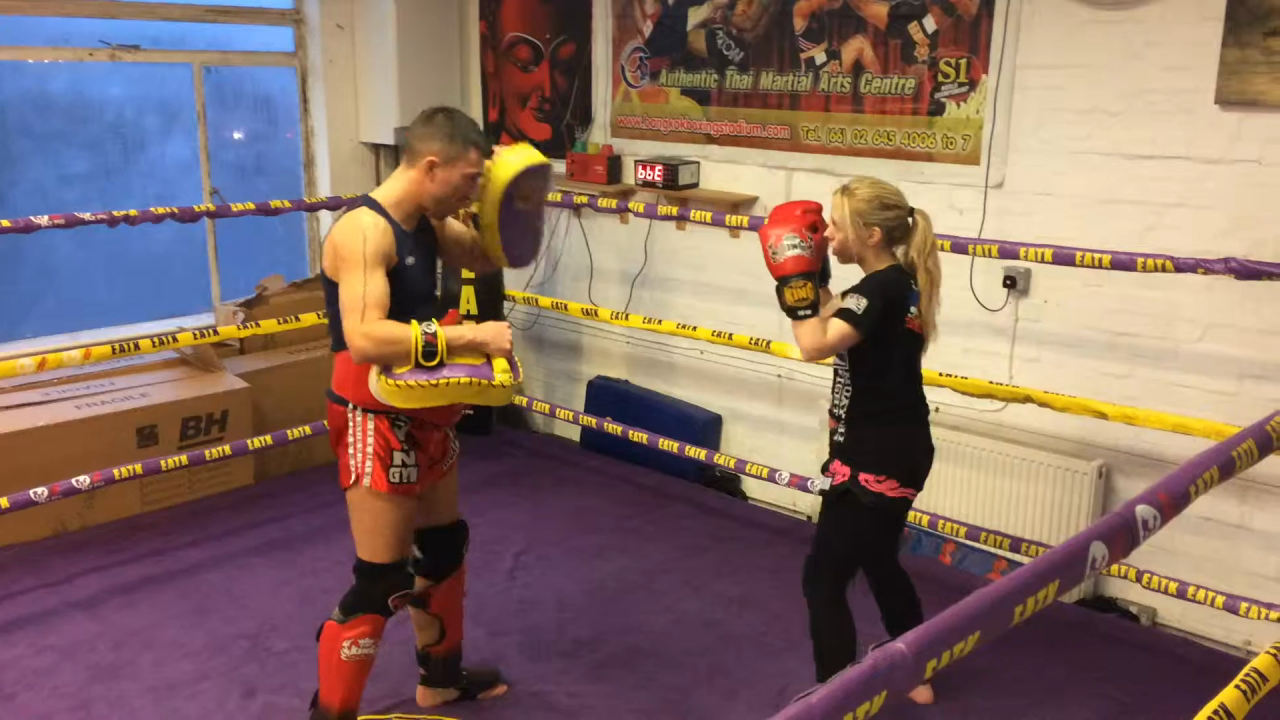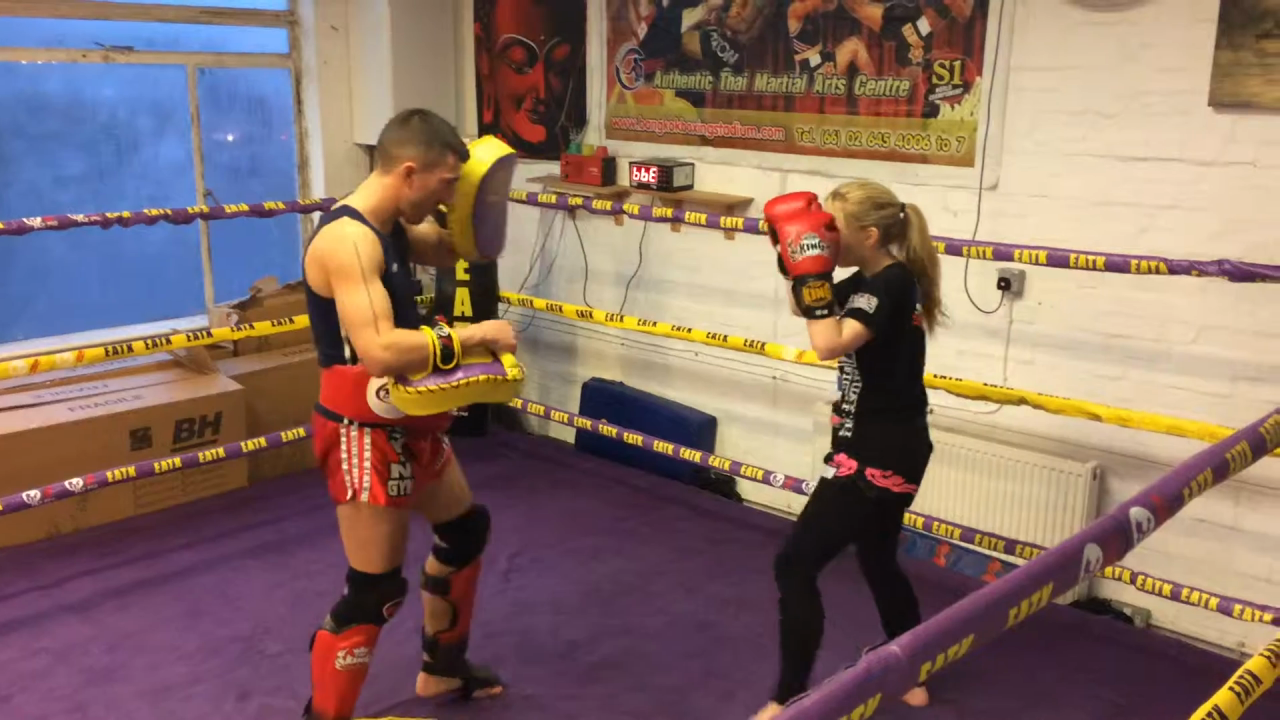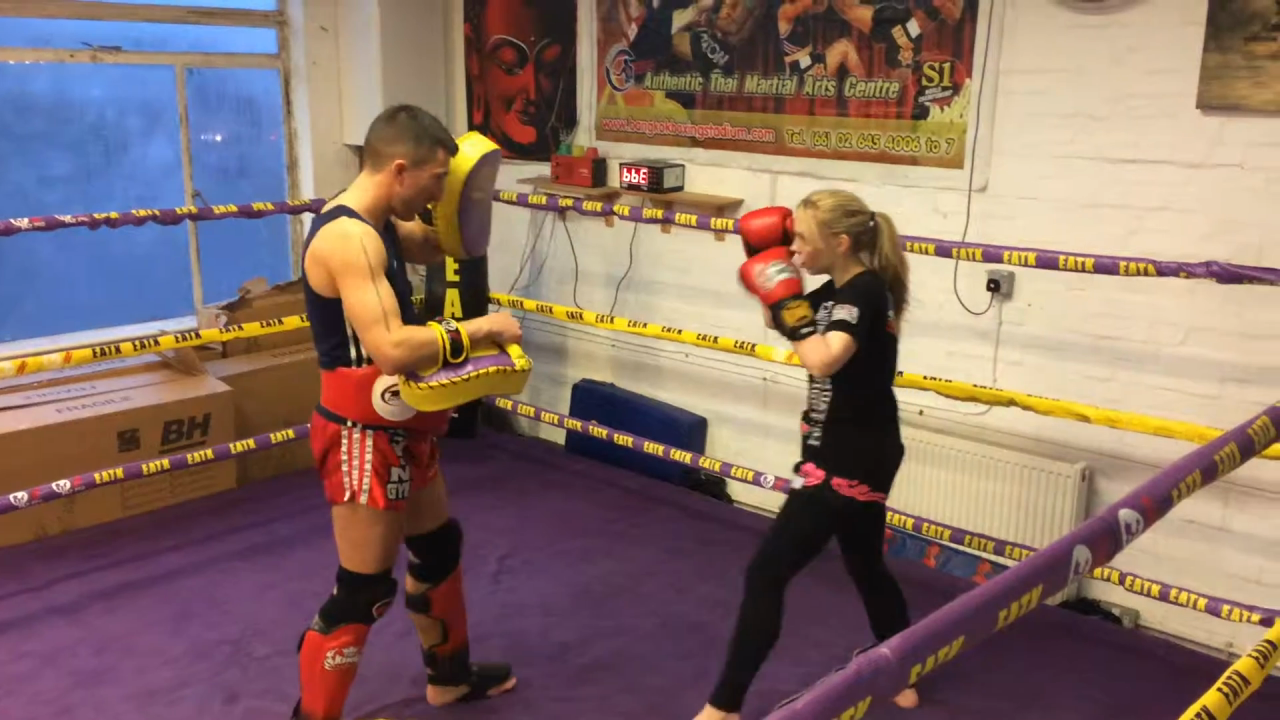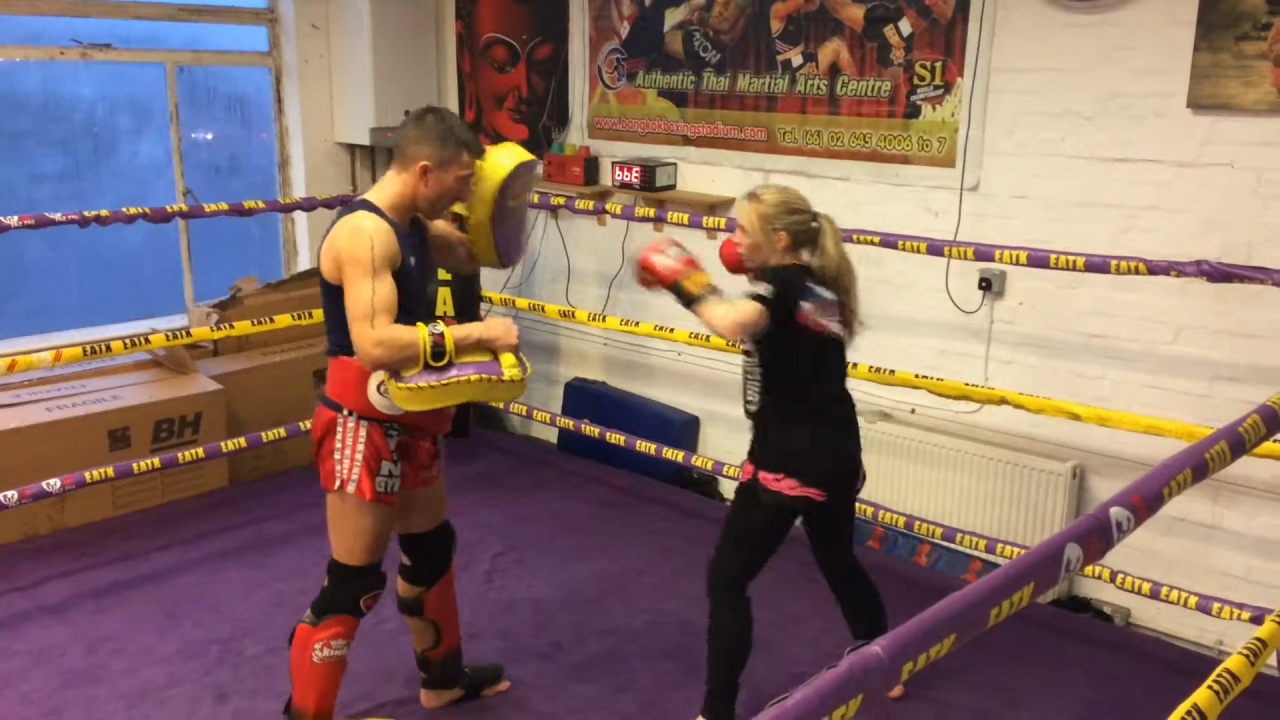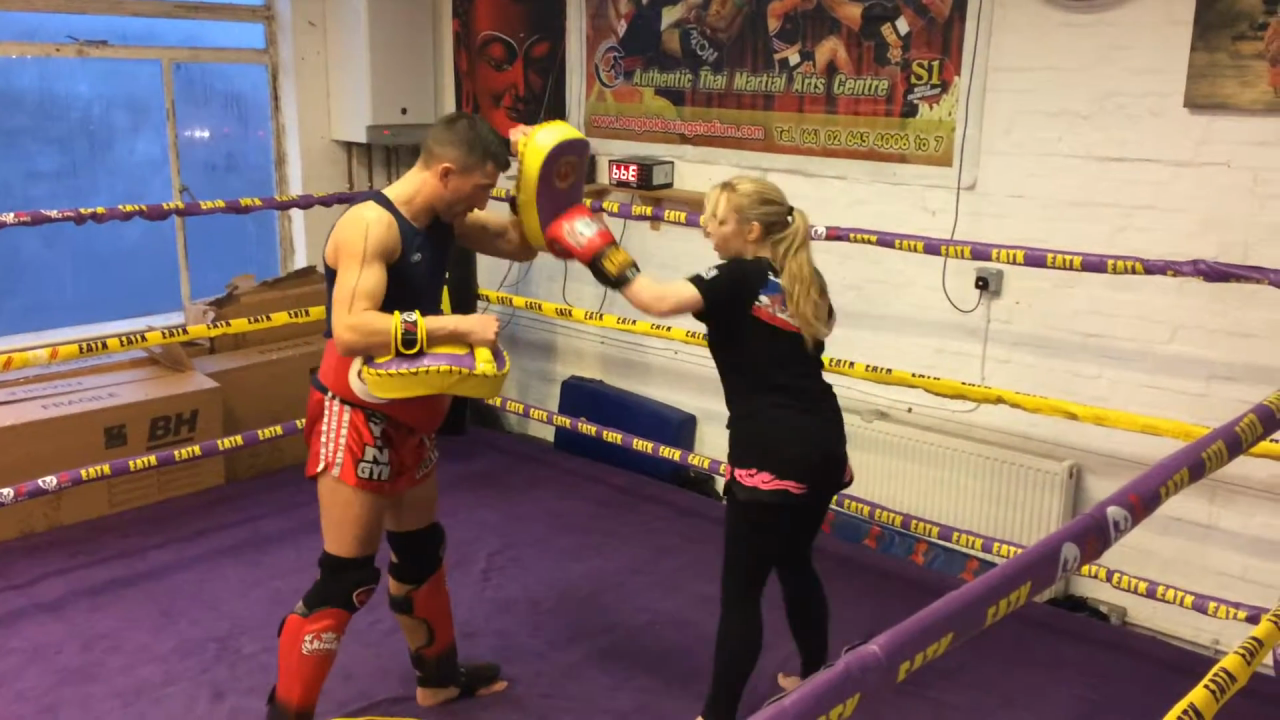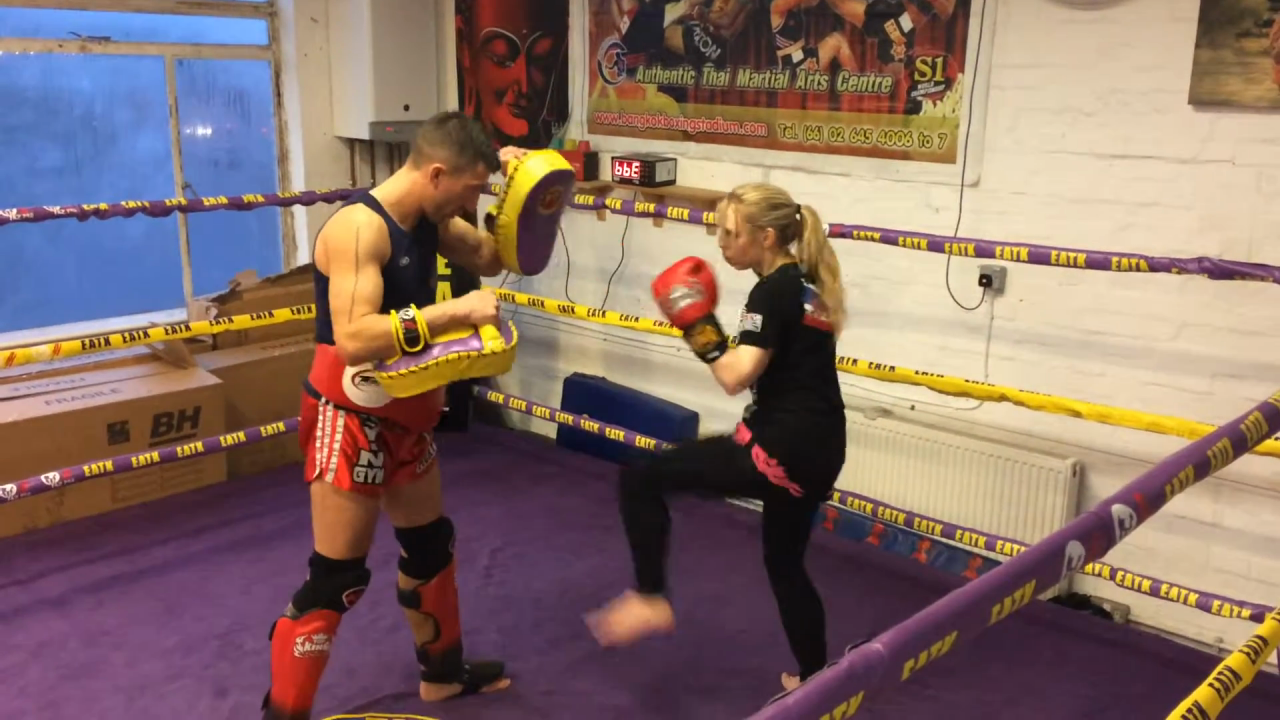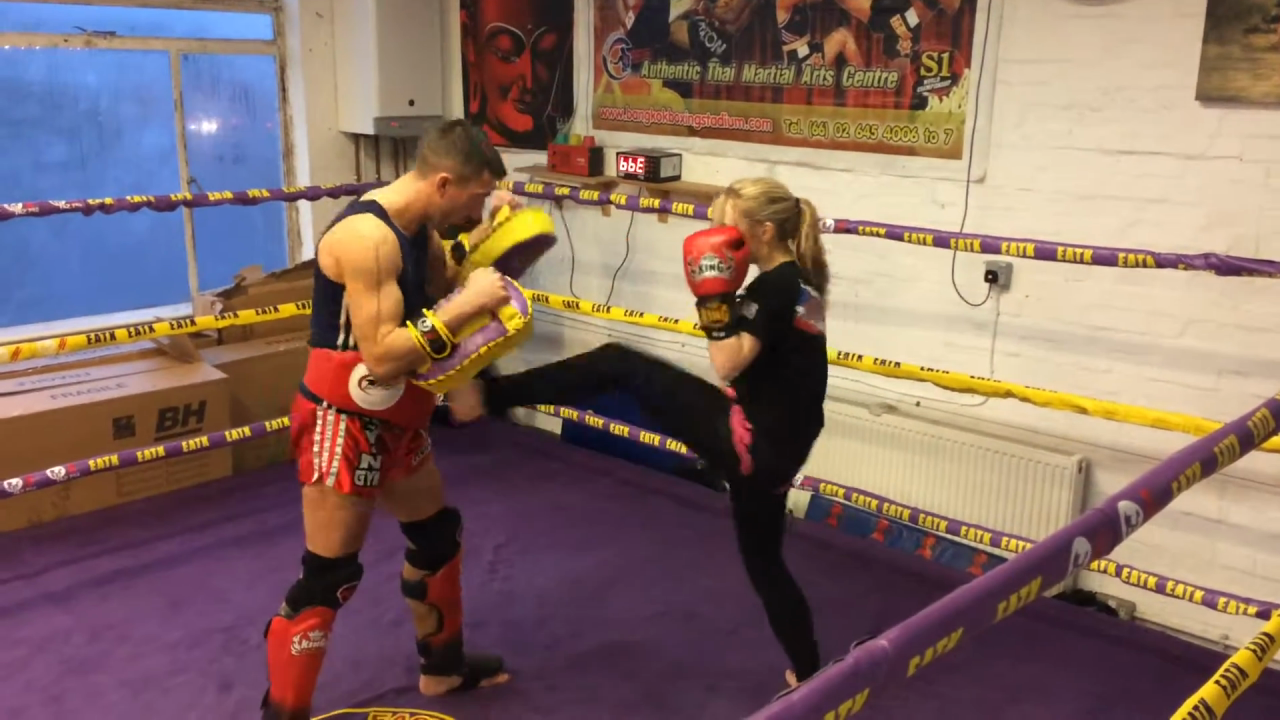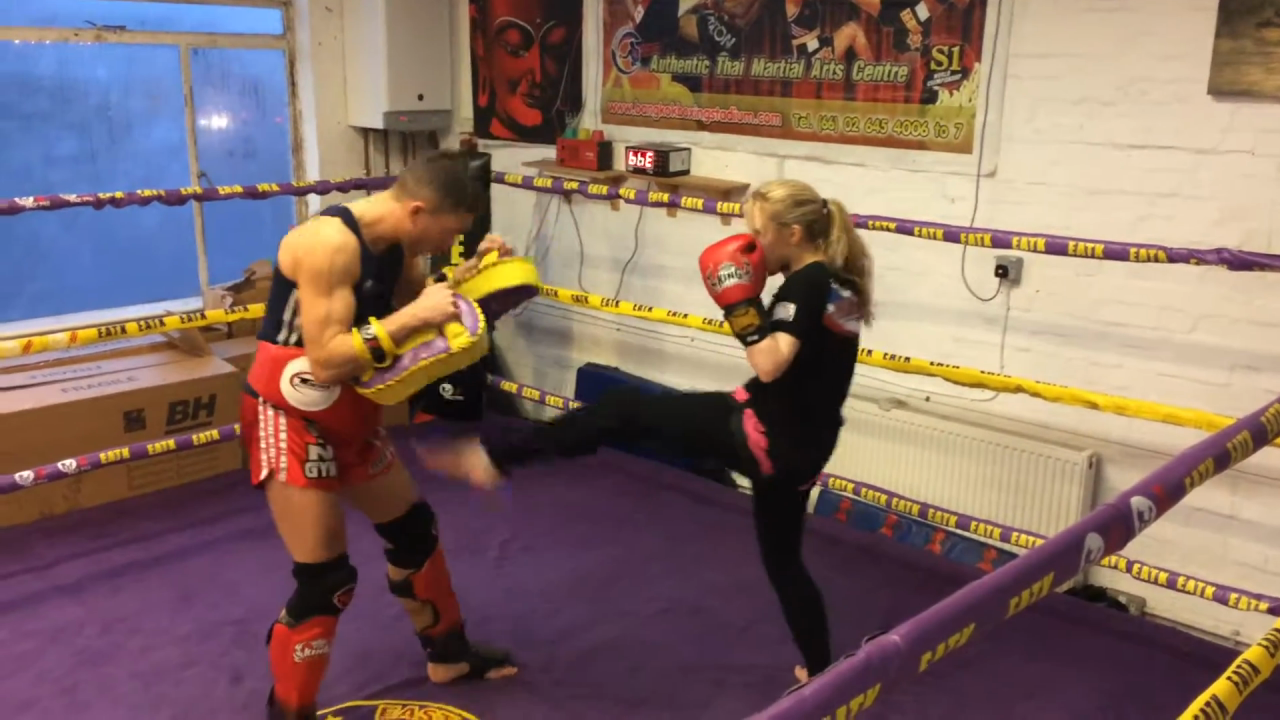
dt=0.2s
person 1, frame 1
left shoulder: (427, 221)
right shoulder: (364, 231)
left elbow: (487, 255)
right elbow: (364, 340)
right wrist: (470, 336)
left hip: (425, 416)
right hip: (376, 422)
left knee: (445, 544)
right knee: (381, 580)
person 1, frame 2
left shoulder: (389, 224)
right shoulder: (347, 240)
left elbow: (446, 252)
right elbow: (379, 350)
right wrist: (477, 335)
left hip: (410, 422)
right hip: (366, 433)
left knee: (465, 530)
right knee: (375, 589)
left ankle: (442, 665)
person 1, frame 3
left shoulder: (374, 223)
right shoulder: (347, 240)
left elbow: (430, 246)
right elbow: (392, 349)
right wrist: (481, 328)
left hip: (403, 424)
right hip: (365, 433)
left knee: (439, 548)
right knee: (364, 591)
person 1, frame 4
left shoulder: (409, 220)
right shoulder: (364, 232)
right elbow: (375, 345)
right wrist: (477, 334)
left hip: (408, 421)
right hip: (363, 426)
left knee: (431, 551)
right knee: (353, 584)
person 1, frame 5
left shoulder: (444, 218)
right shoulder: (370, 225)
left elbow: (522, 243)
right elbow: (349, 331)
right wrist: (454, 325)
left hip: (408, 414)
right hip: (356, 416)
left knee: (421, 548)
right knee: (346, 577)
person 1, frame 6
left shoulder: (429, 218)
right shoulder: (359, 227)
left elbow: (491, 258)
right elbow: (353, 339)
right wrist: (455, 311)
left hip: (404, 413)
right hip: (350, 419)
left knee: (430, 544)
right knee: (337, 578)
left ankle: (442, 669)
person 1, frame 7
left shoulder: (415, 224)
right shoulder: (366, 236)
left elbow: (442, 283)
right elbow: (383, 356)
right wrist: (467, 305)
left hip: (395, 414)
right hip: (345, 419)
left knee: (437, 533)
right knee: (328, 577)
left ankle: (442, 663)
person 1, frame 8
left shoulder: (394, 242)
right shoulder: (327, 243)
left elbow: (411, 303)
right elbow: (327, 357)
left wrist: (472, 273)
right wrist: (415, 318)
left hip: (349, 416)
right hip: (294, 420)
left knee: (415, 529)
right knee: (325, 581)
left ankle: (448, 654)
person 2, frame 1
left shoulder: (884, 288)
right shoulder: (896, 282)
left elbow: (815, 344)
right elbow: (833, 323)
left wrist: (792, 271)
right wrist: (812, 269)
left hip: (875, 458)
right hip: (897, 450)
left knee: (823, 580)
right knee: (878, 561)
person 2, frame 2
left shoulder: (892, 284)
right shoulder: (876, 280)
left elbow: (828, 344)
right elbow: (829, 317)
left wrist: (810, 267)
right wrist: (795, 257)
left hip: (878, 454)
right hip: (891, 450)
left knee: (795, 565)
right knee: (879, 562)
person 2, frame 3
left shoulder: (864, 292)
right shoulder: (844, 289)
left elbow: (821, 360)
right elbow: (781, 325)
left wrist: (783, 294)
right wrist: (766, 264)
left hip: (845, 462)
right hip: (865, 456)
left knee: (766, 574)
right knee: (866, 565)
person 2, frame 4
left shoulder: (782, 280)
right shoulder: (815, 285)
left elbow: (733, 324)
left wrist: (682, 277)
right wrist: (749, 281)
left hip: (788, 459)
right hip: (837, 453)
left knee: (727, 579)
right knee: (839, 561)
person 2, frame 5
left shoulder: (737, 279)
right shoulder: (807, 282)
left elbow: (659, 301)
left wrist: (597, 252)
left hip: (769, 453)
right hip: (826, 445)
left knee: (742, 589)
right knee: (794, 563)
person 2, frame 6
left shoulder: (773, 292)
right shoulder: (810, 281)
left elbow: (736, 377)
left wrist: (696, 321)
left hip: (780, 446)
right hip: (820, 450)
left knee: (641, 478)
right knee: (786, 566)
left ankle: (648, 597)
right ankle: (814, 682)
person 2, frame 7
left shoulder: (772, 285)
right shoulder: (797, 280)
left elbow: (729, 364)
left wrist: (715, 294)
left hip: (745, 433)
right hip: (776, 448)
left knee: (618, 363)
right knee: (764, 561)
left ankle: (486, 396)
right ankle: (813, 676)
person 2, frame 8
left shoulder: (805, 285)
right shoulder: (840, 281)
left elbow: (769, 367)
left wrist: (740, 301)
left hip: (761, 433)
right hip: (800, 451)
left knee: (620, 410)
right knee: (784, 561)
left ankle: (492, 459)
right ankle: (821, 673)
